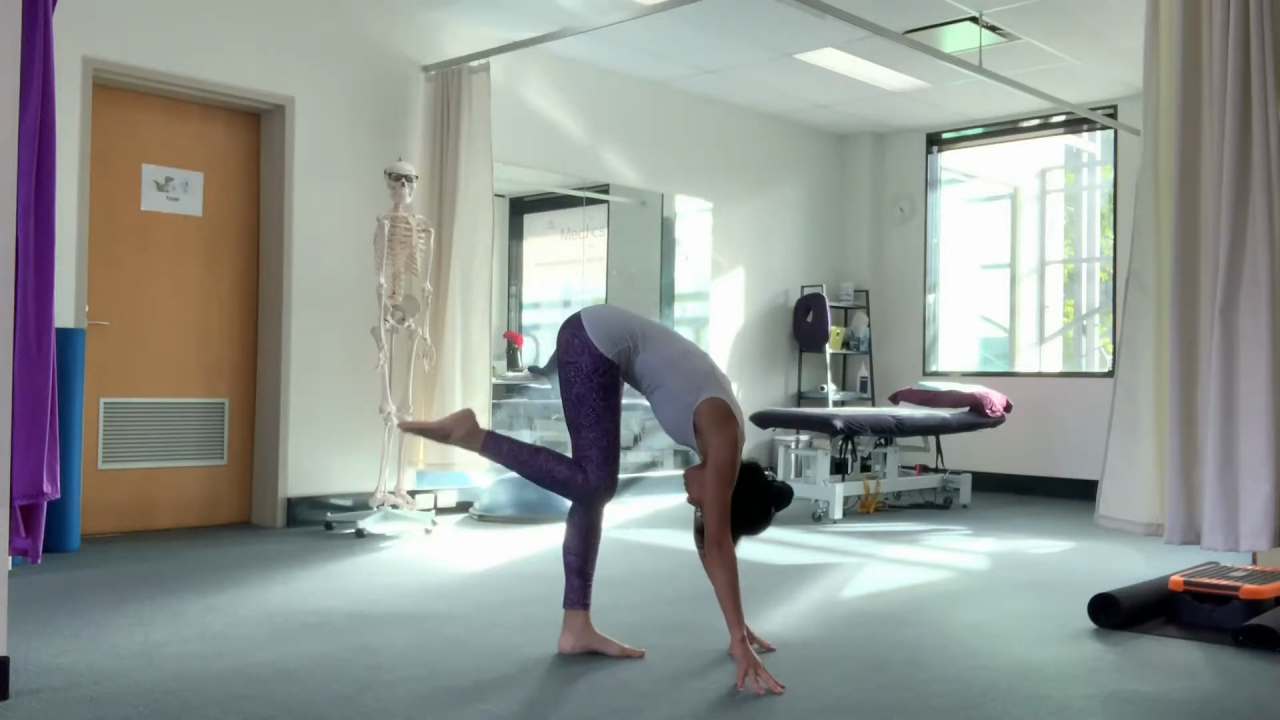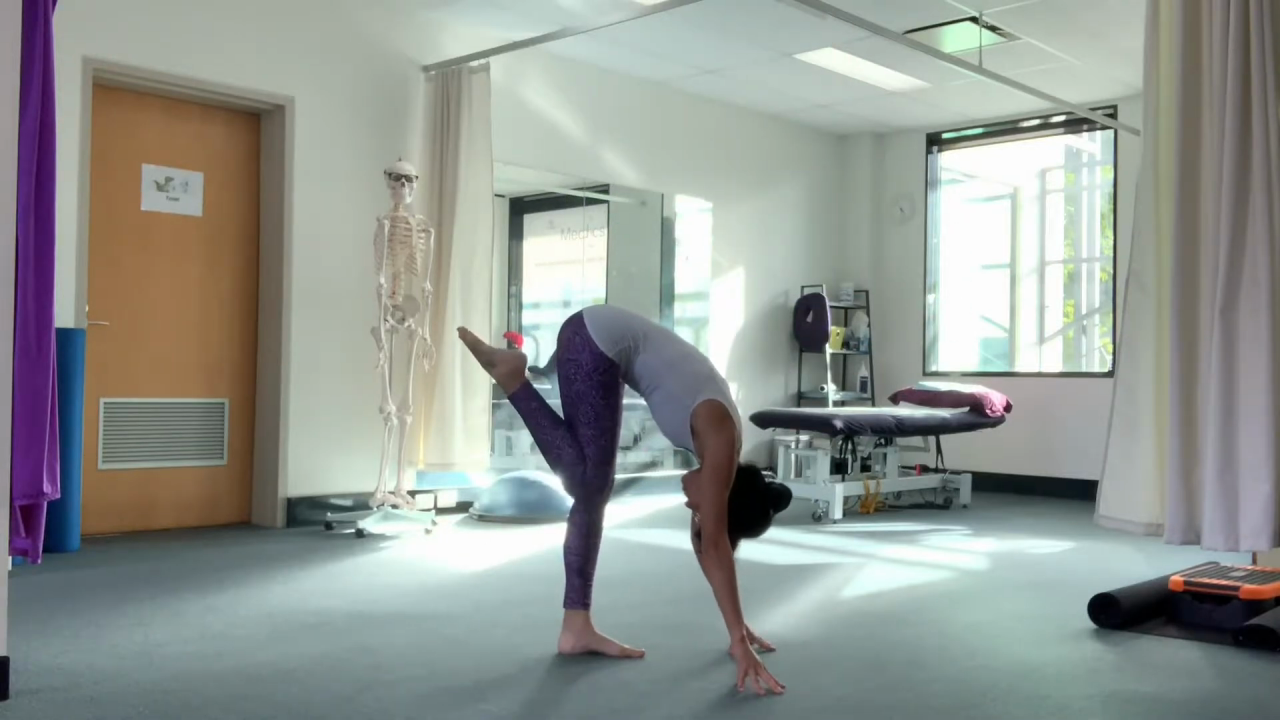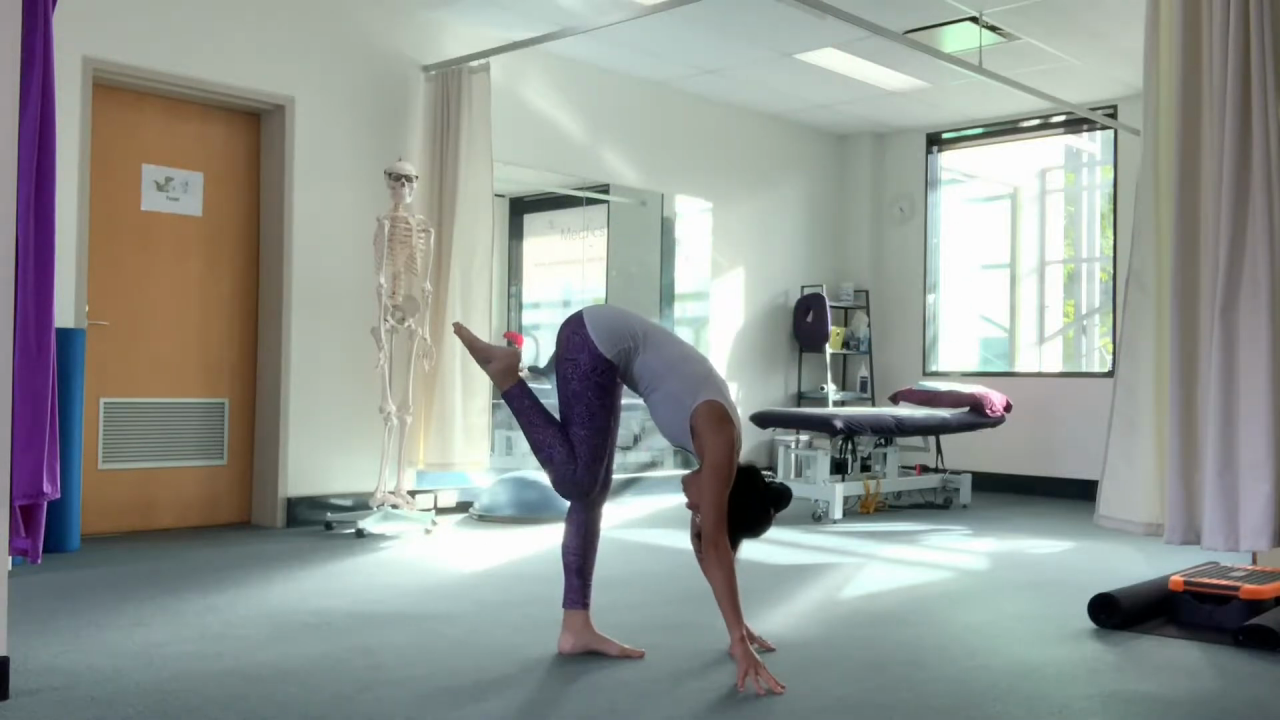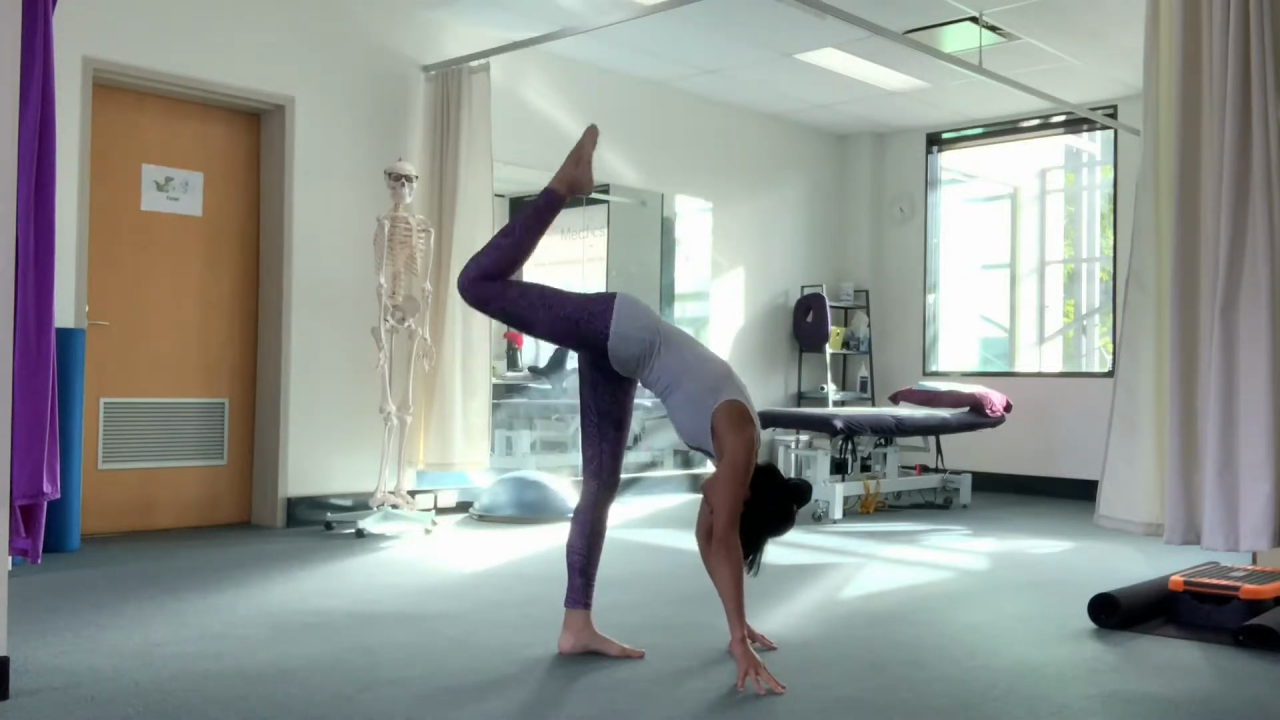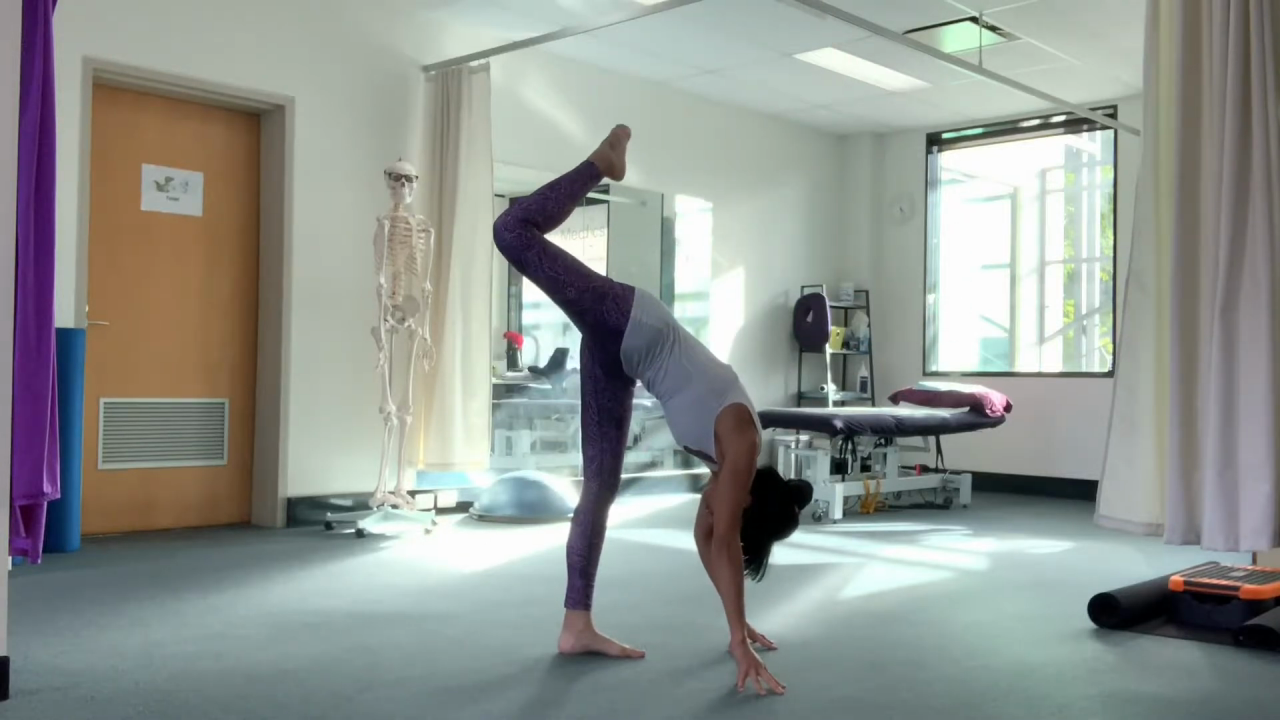
dt=0.4s
person 1, frame 1
left shoulder: (718, 435)
right shoulder: (724, 437)
left elbow: (715, 540)
right elbow: (715, 542)
left wrist: (736, 626)
right wrist: (738, 639)
left hip: (599, 341)
right hip: (596, 338)
left knee: (591, 490)
right knee: (594, 483)
left ankle: (576, 628)
right ankle: (473, 434)
person 1, frame 2
left shoulder: (717, 437)
right shoulder: (720, 436)
left elbow: (707, 540)
right elbow: (715, 544)
left wrist: (738, 628)
right wrist: (740, 639)
left hip: (605, 346)
right hip: (596, 337)
left knee: (592, 490)
right knee: (588, 483)
left ankle: (577, 628)
right ankle: (513, 377)
person 1, frame 3
left shoulder: (718, 437)
right shoulder: (719, 440)
left elbow: (706, 540)
right elbow: (713, 543)
left wrist: (736, 630)
right wrist: (739, 638)
left hip: (606, 350)
right hip: (596, 337)
left knee: (591, 491)
right knee: (577, 481)
left ankle: (577, 629)
person 1, frame 4
left shoulder: (734, 442)
right shoulder: (737, 442)
left elbow: (715, 540)
right elbow: (723, 540)
left wrist: (736, 624)
right wrist: (737, 637)
left hip: (618, 353)
right hip: (617, 330)
left knee: (600, 490)
right knee: (478, 285)
left ankle: (577, 627)
person 1, frame 5
left shoulder: (730, 447)
right shoulder: (739, 442)
left elbow: (709, 540)
right elbow: (722, 545)
left wrist: (738, 626)
right wrist: (741, 644)
left hip: (622, 350)
right hip: (626, 328)
left knee: (600, 489)
right knee: (512, 233)
left ankle: (578, 627)
